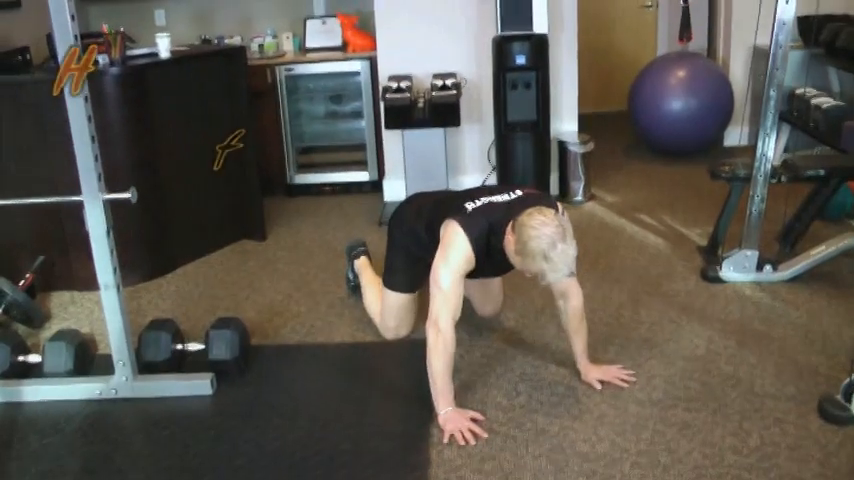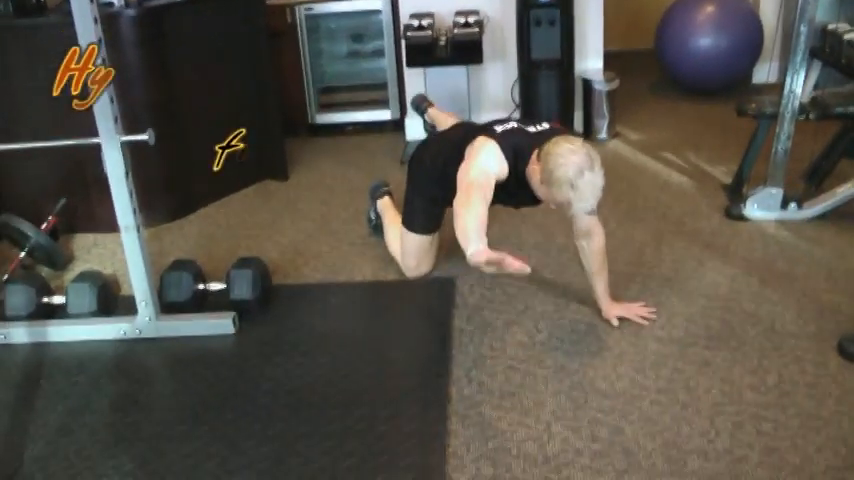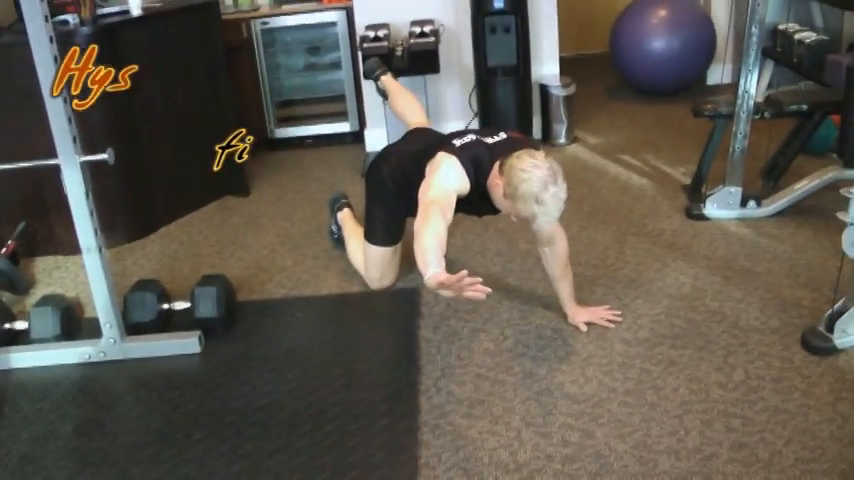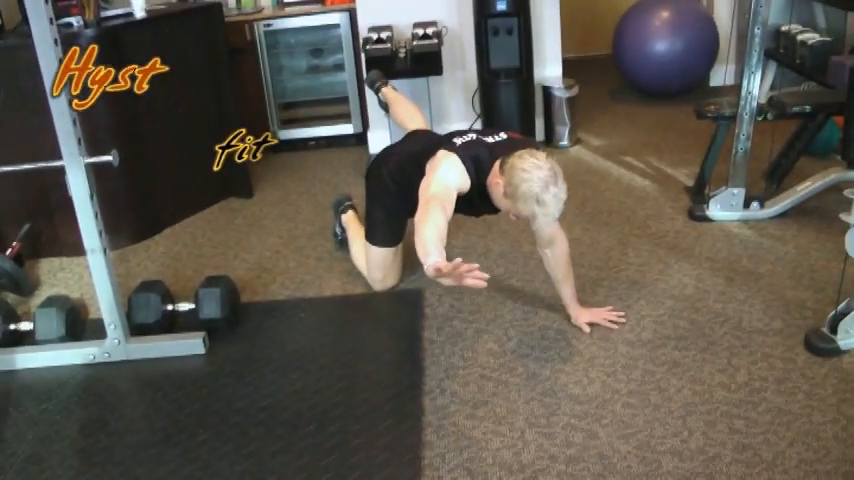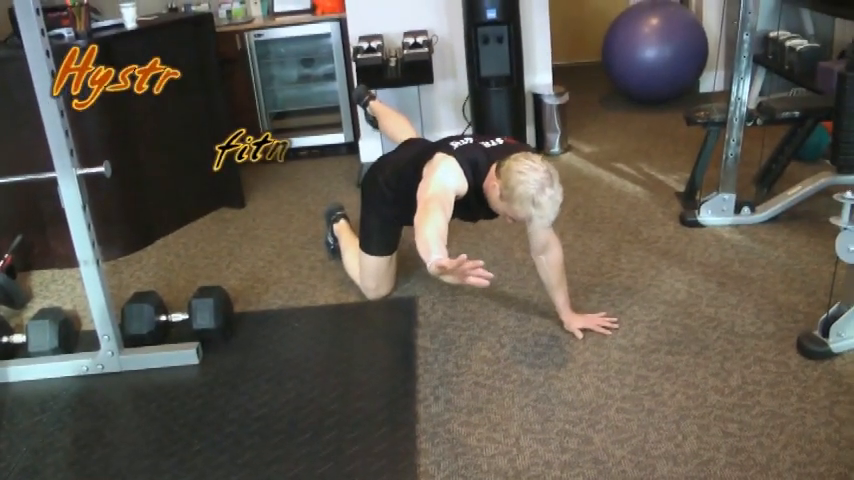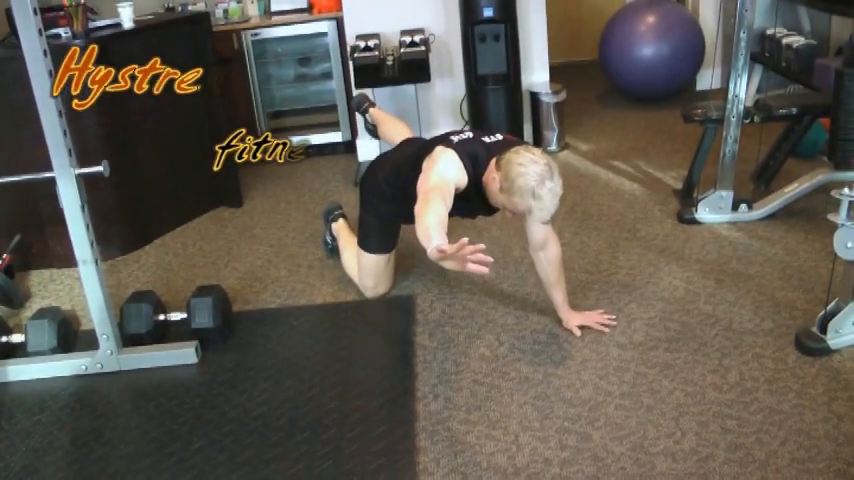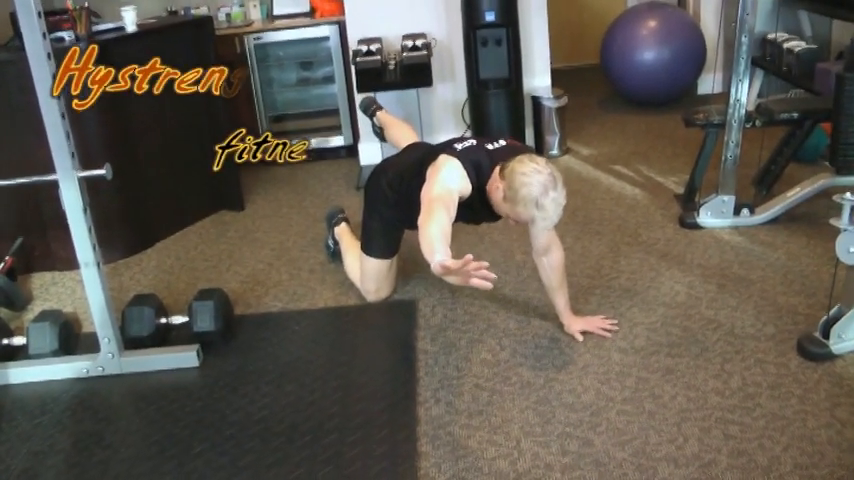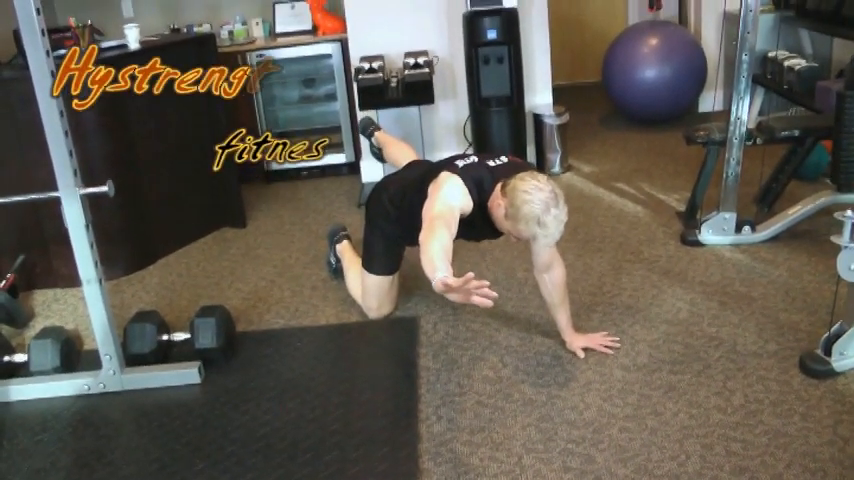
dt=0.5s
person 1, frame 1
left shoulder: (553, 218)
right shoulder: (462, 240)
left elbow: (569, 293)
right elbow: (440, 326)
left wrist: (584, 364)
right wrist: (446, 410)
right hip: (412, 228)
left knee: (489, 310)
right knee: (395, 329)
right ankle: (360, 261)
person 1, frame 2
left shoulder: (571, 160)
right shoulder: (490, 157)
left elbow: (589, 233)
right elbow: (470, 199)
left wrist: (606, 303)
right wrist: (477, 251)
right hip: (432, 164)
right knee: (416, 269)
left ankle: (429, 110)
right ankle: (383, 201)
person 1, frame 3
left shoulder: (532, 164)
right shoulder: (451, 172)
left elbow: (551, 239)
right elbow: (431, 219)
left wrist: (572, 307)
right wrist: (434, 275)
left hip: (424, 147)
right hip: (391, 178)
left knee: (420, 129)
right knee: (379, 280)
left ankle: (383, 77)
right ankle: (343, 213)
person 1, frame 4
left shoulder: (531, 167)
right shoulder: (452, 168)
left elbow: (551, 240)
right elbow: (431, 212)
left wrist: (574, 307)
right wrist: (434, 263)
left hip: (423, 149)
right hip: (391, 178)
left knee: (419, 131)
right knee: (382, 282)
left ankle: (383, 88)
right ankle: (347, 215)
person 1, frame 5
left shoulder: (526, 173)
right shoulder: (449, 171)
left elbow: (545, 247)
right elbow: (431, 213)
left wrist: (567, 313)
right wrist: (437, 261)
left hip: (416, 159)
right hip: (386, 189)
left knee: (411, 142)
right knee: (376, 290)
left ankle: (370, 103)
right ankle: (339, 224)
person 1, frame 6
left shoulder: (525, 173)
right shoulder: (449, 164)
left elbow: (543, 244)
right elbow: (430, 203)
left wrist: (565, 311)
right wrist: (437, 247)
right hip: (385, 186)
right knee: (374, 288)
left ankle: (370, 111)
right ankle: (337, 223)
person 1, frame 7
left shoulder: (529, 177)
right shoulder: (452, 174)
left elbow: (546, 250)
right elbow: (433, 216)
left wrist: (567, 316)
right wrist: (441, 262)
left hip: (419, 163)
right hip: (389, 192)
right knee: (375, 292)
left ankle: (378, 114)
right ankle: (340, 227)
person 1, frame 8
left shoulder: (531, 193)
right shoulder: (454, 190)
left elbow: (548, 266)
right elbow: (434, 234)
left wrist: (569, 333)
right wrist: (443, 279)
left hip: (420, 180)
right hip: (390, 208)
right knee: (377, 309)
left ankle: (376, 135)
right ankle: (342, 245)
